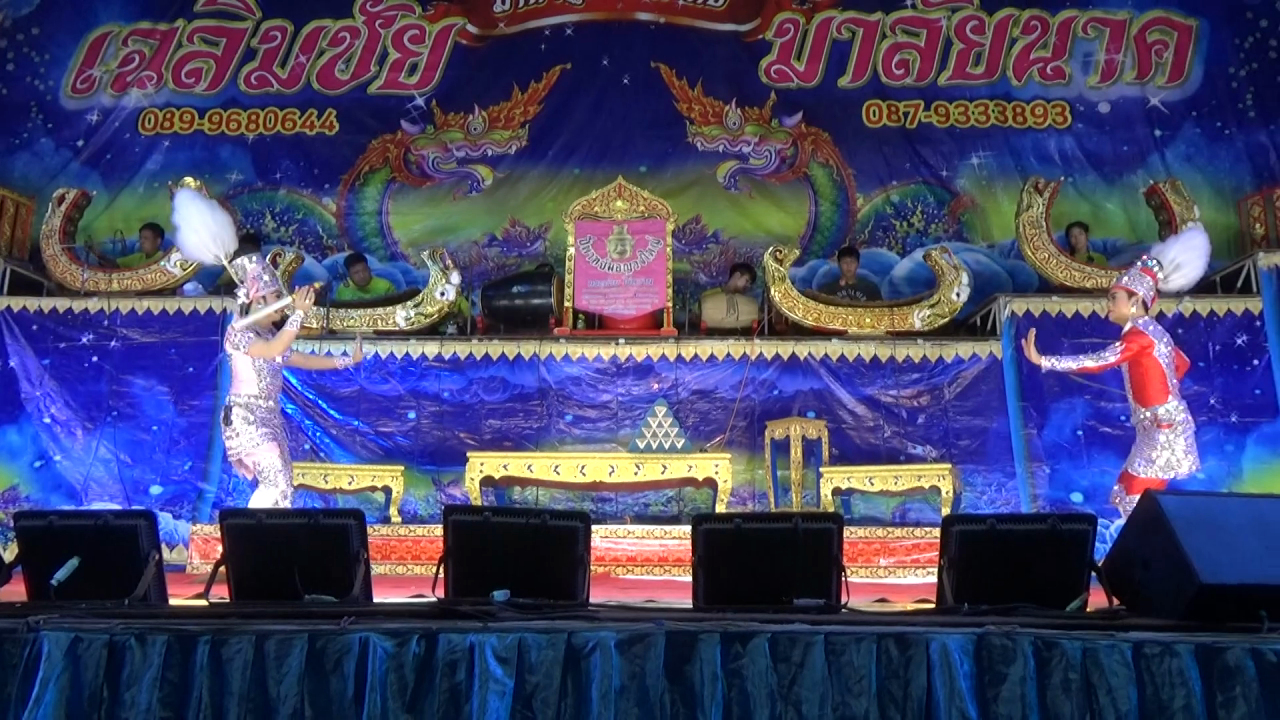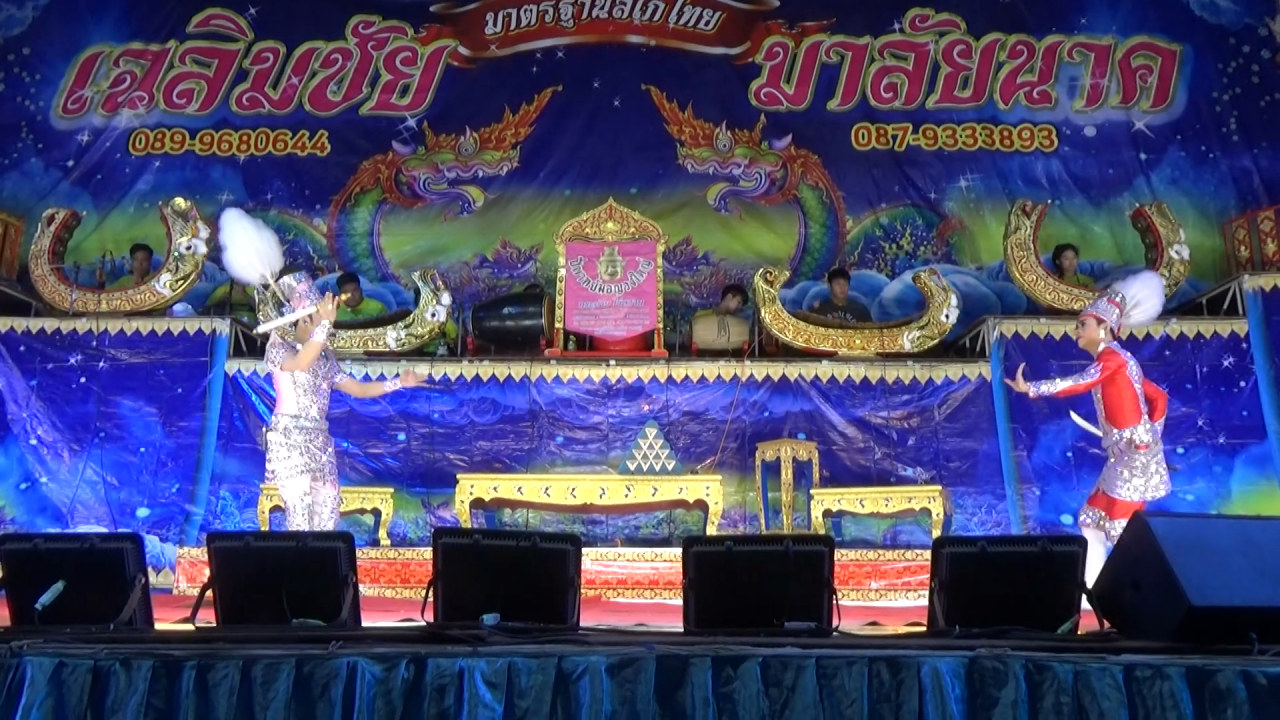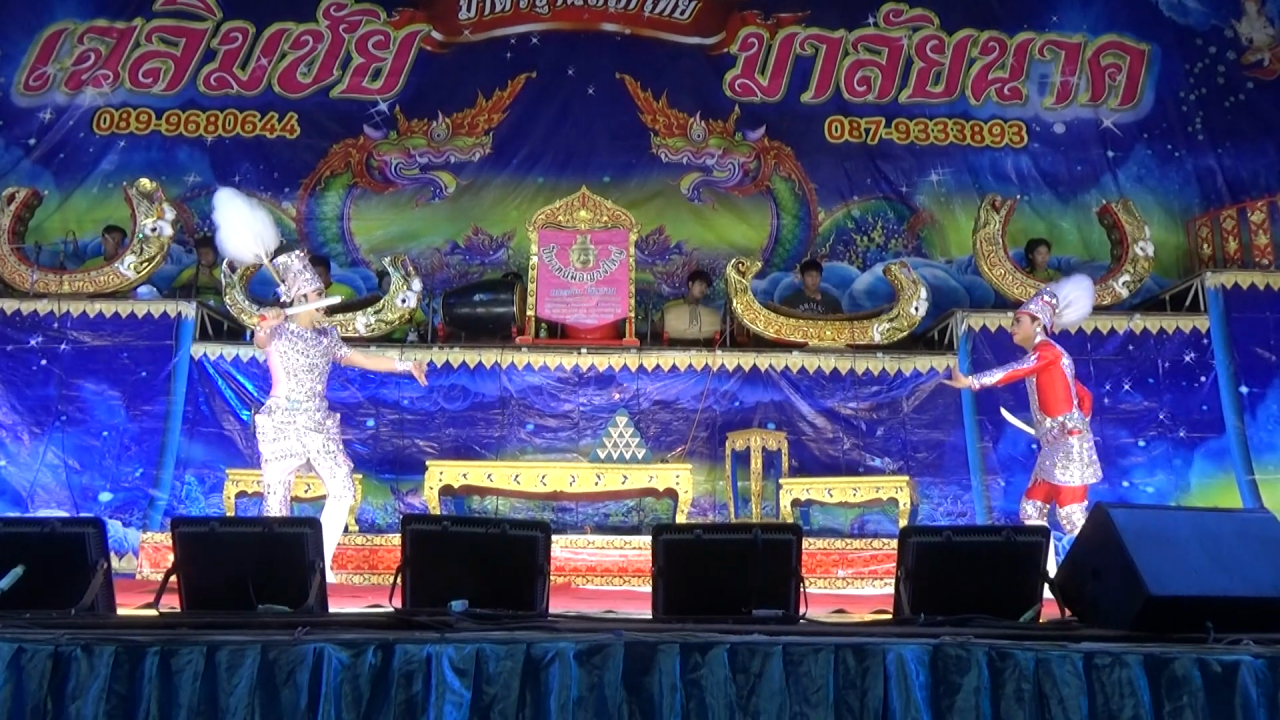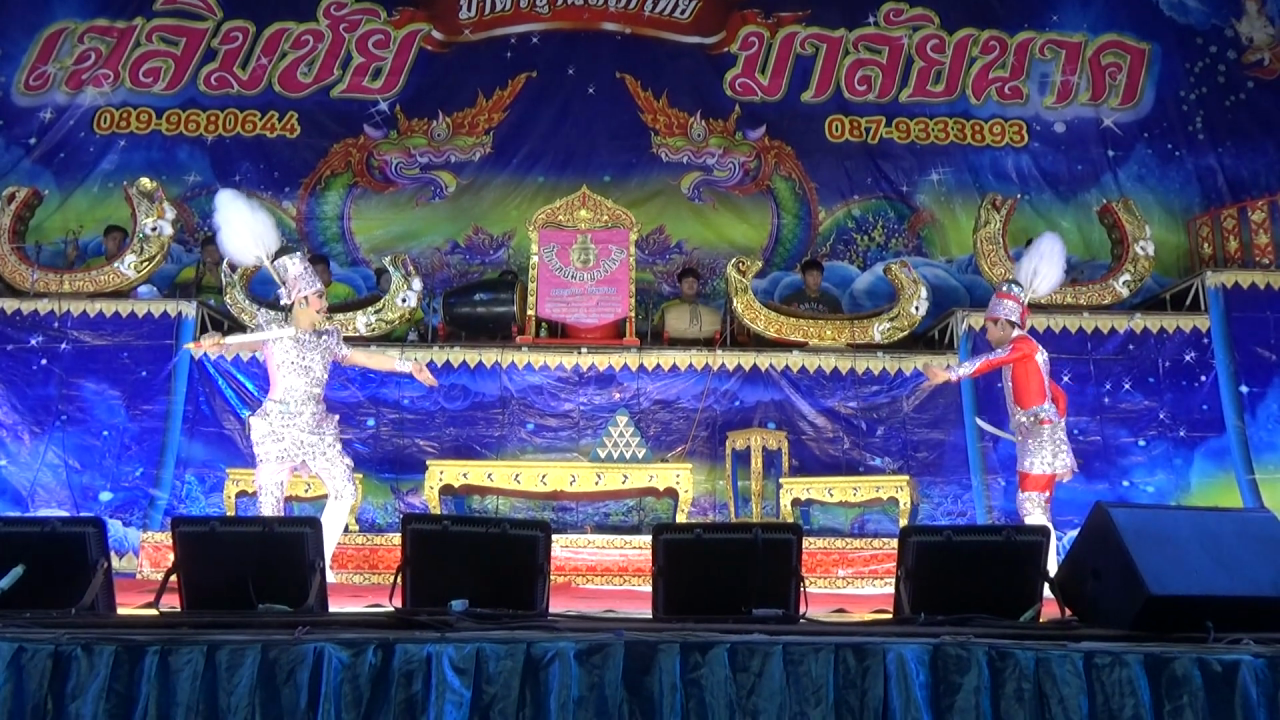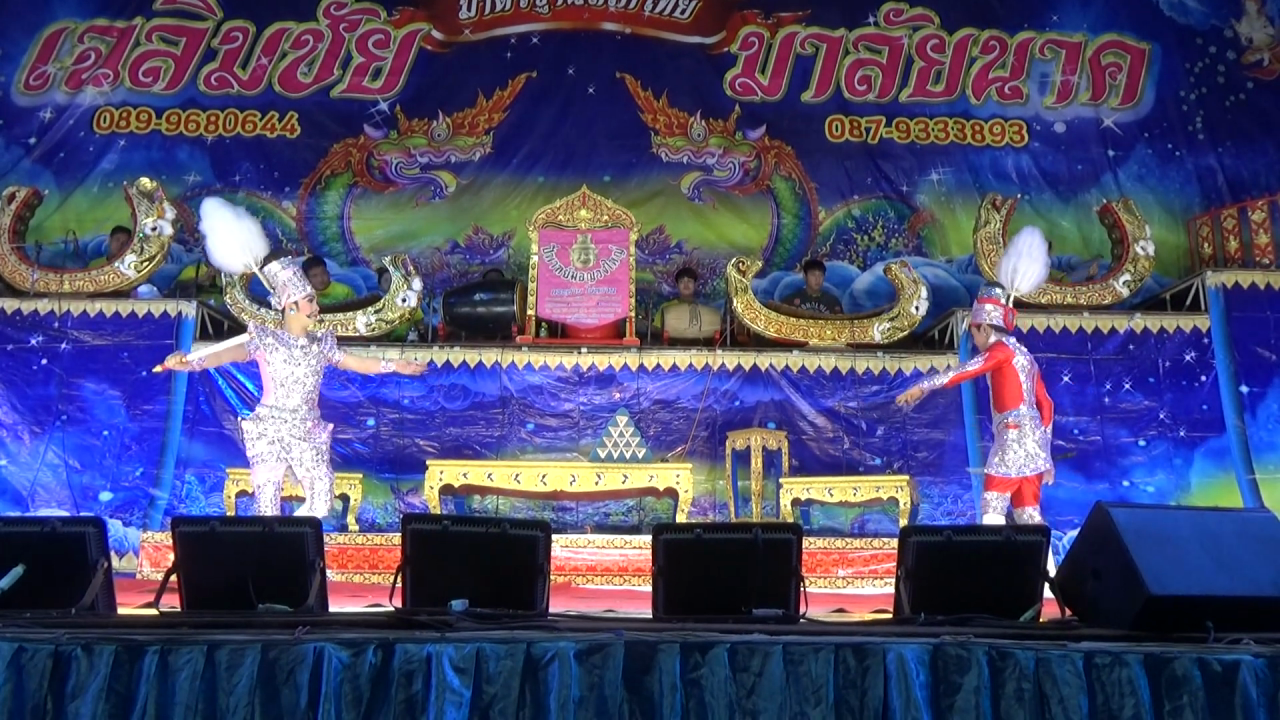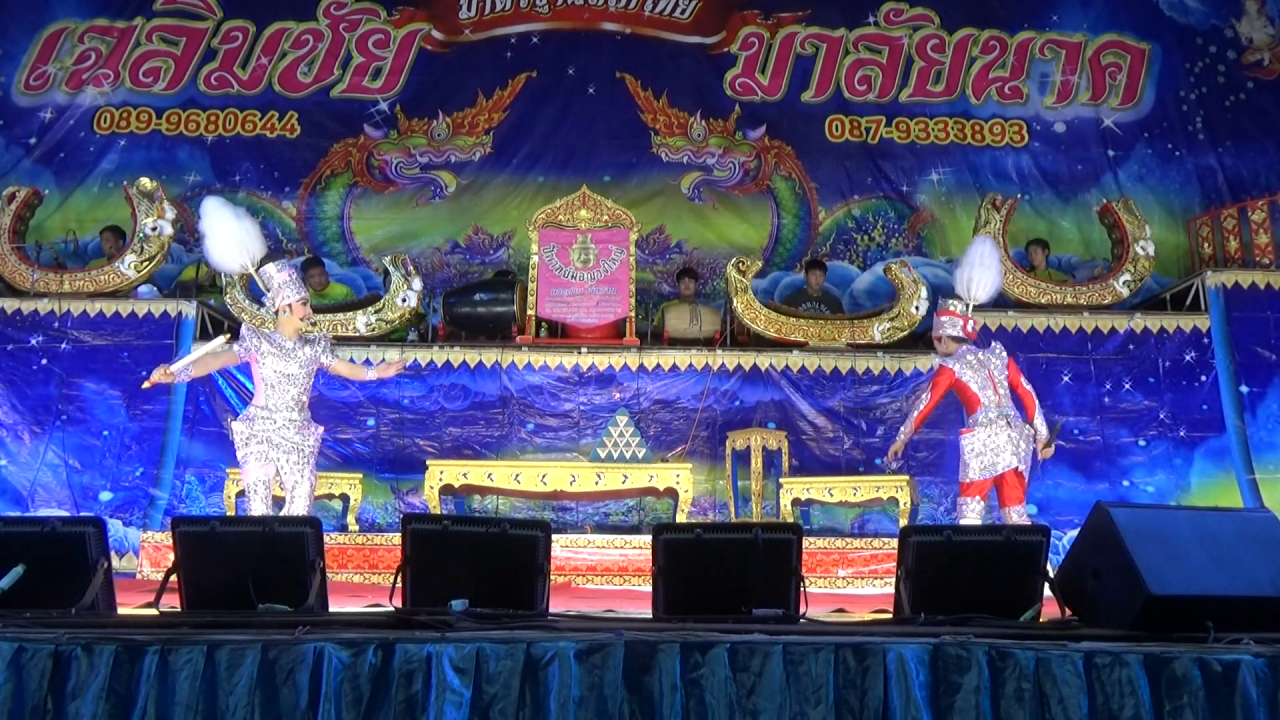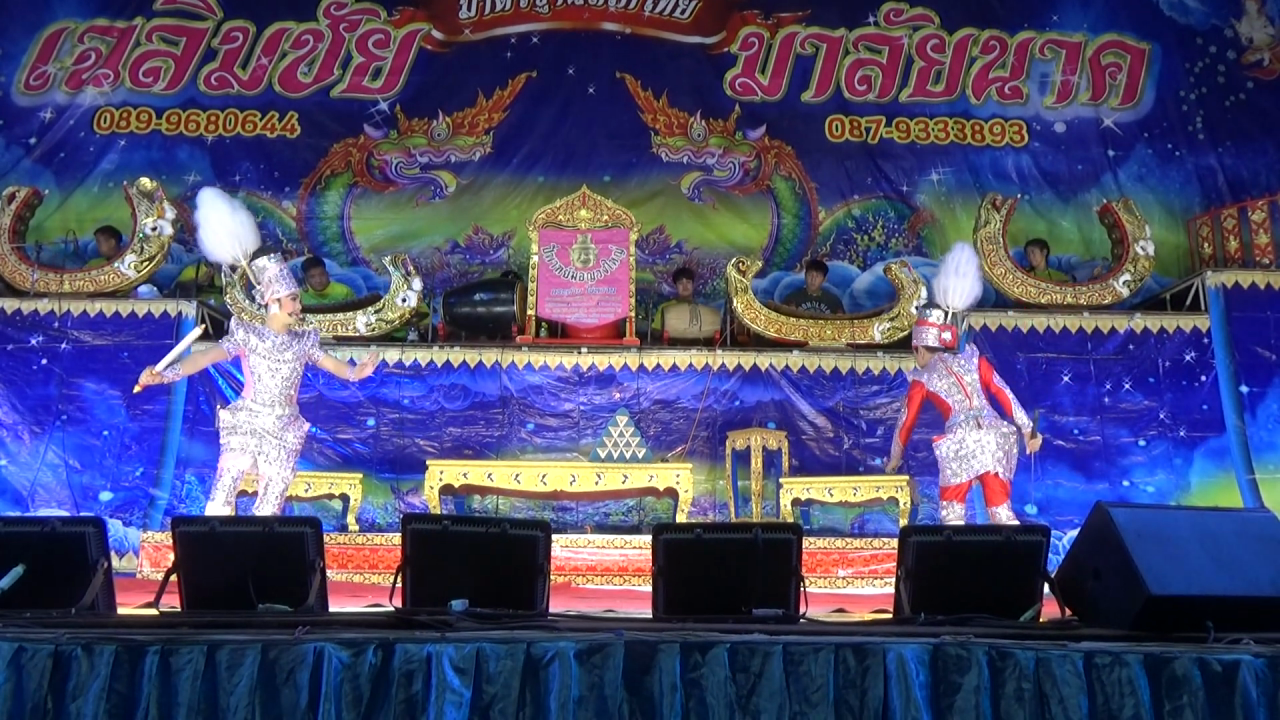
dt=0.5s
person 1, frame 1
left shoulder: (1140, 335)
right shoulder: (1150, 332)
left elbow: (1099, 361)
right elbow: (1182, 364)
left wrist: (1043, 361)
left hip: (1163, 434)
right hip: (1156, 432)
left knee: (1138, 504)
right knee: (1123, 495)
person 1, frame 2
left shoulder: (1113, 356)
right shoulder: (1114, 363)
left elbow: (1080, 383)
right elbow: (1159, 397)
left wrist: (1030, 388)
right wrist: (1152, 435)
left hip: (1135, 456)
right hip: (1122, 457)
left knee: (1120, 528)
right knee: (1090, 519)
right ankle: (1091, 588)
person 1, frame 3
left shoulder: (1049, 351)
right shoulder: (1044, 359)
left elbow: (1015, 371)
right elbow: (1085, 396)
left wrist: (972, 382)
right wrist: (1079, 428)
left hip: (1068, 445)
right hip: (1055, 447)
left knee: (1072, 517)
right knee: (1031, 510)
right ankle: (1049, 576)
person 1, frame 4
left shoulder: (1024, 344)
right shoulder: (1022, 355)
left elbow: (989, 360)
right elbow: (1059, 397)
left wrist: (950, 375)
right wrist: (1056, 433)
left hip: (1041, 437)
right hip: (1035, 439)
left knee: (1030, 505)
right knee: (1036, 509)
left ankle: (1047, 568)
right ankle: (1050, 573)
person 1, frame 5
left shoulder: (1001, 350)
right shoulder: (1021, 355)
left elbow: (964, 371)
right elbow: (1045, 404)
left wrist: (922, 388)
right wrist: (1042, 442)
left hip: (1014, 438)
right hip: (1031, 440)
left knee: (992, 504)
right knee: (1028, 510)
person 1, frame 6
left shoulder: (950, 367)
right shoulder: (999, 355)
left elbow: (924, 407)
right elbow: (1028, 394)
left wrist: (900, 440)
right wrist: (1042, 435)
left hip: (984, 440)
right hip: (1015, 439)
left knee: (969, 511)
right knee: (1016, 511)
person 1, frame 7
left shoulder: (922, 379)
right shoulder: (974, 359)
left elbow: (906, 420)
right elbow: (1002, 392)
left wrist: (895, 458)
right wrist: (1027, 428)
left hip: (961, 444)
right hip: (995, 440)
left knee: (951, 514)
right knee: (1002, 511)
person 2, frame 1
left shoulder: (272, 335)
right shoulder: (239, 332)
left elbow: (307, 361)
right elbow: (272, 351)
left wrist: (349, 360)
right wrist: (299, 313)
left hip: (269, 418)
right hip: (245, 418)
left knee: (281, 494)
right knee: (276, 482)
person 2, frame 2
left shoulder: (326, 358)
right shoulder: (279, 346)
left elbow: (357, 388)
right elbow: (300, 364)
left wrist: (398, 382)
right wrist: (324, 324)
left hip: (319, 440)
right hip: (289, 440)
left knee: (328, 513)
right knee: (301, 515)
person 2, frame 3
left shoulder: (326, 336)
right shoulder: (279, 331)
left elbow: (364, 360)
right elbow: (261, 340)
left wrist: (407, 366)
right wrist: (267, 325)
left hip: (319, 424)
right hip: (282, 423)
left knee: (342, 490)
right knee: (276, 498)
left ankle: (322, 562)
person 2, frame 4
left shoulder: (328, 339)
right shoulder: (274, 332)
left elbow: (366, 358)
right elbow: (247, 342)
left wrist: (410, 366)
right wrist: (220, 344)
left hip: (317, 428)
right hip: (279, 427)
left knee: (345, 489)
right knee: (271, 499)
left ankle: (321, 561)
person 2, frame 5
left shoulder: (321, 343)
right shoulder: (264, 339)
left elbow: (355, 363)
right elbow: (231, 353)
left wrist: (393, 366)
right wrist: (191, 363)
left hip: (309, 434)
right hip: (270, 433)
left knee: (321, 502)
right knee: (268, 509)
person 2, frame 6
left shoulder: (314, 347)
right shoulder: (257, 342)
left elbow: (345, 368)
right elbow: (217, 360)
left wrist: (375, 372)
right wrist: (176, 374)
left hip: (298, 437)
right hip: (259, 432)
left knee: (299, 507)
right knee: (259, 509)
person 2, frame 7
left shoulder: (304, 341)
right shoulder: (247, 335)
left elbow: (331, 363)
right elbow: (207, 357)
left wrist: (355, 372)
right wrist: (164, 375)
left hip: (283, 432)
right hip: (245, 424)
left knee: (271, 503)
right knee: (222, 496)
